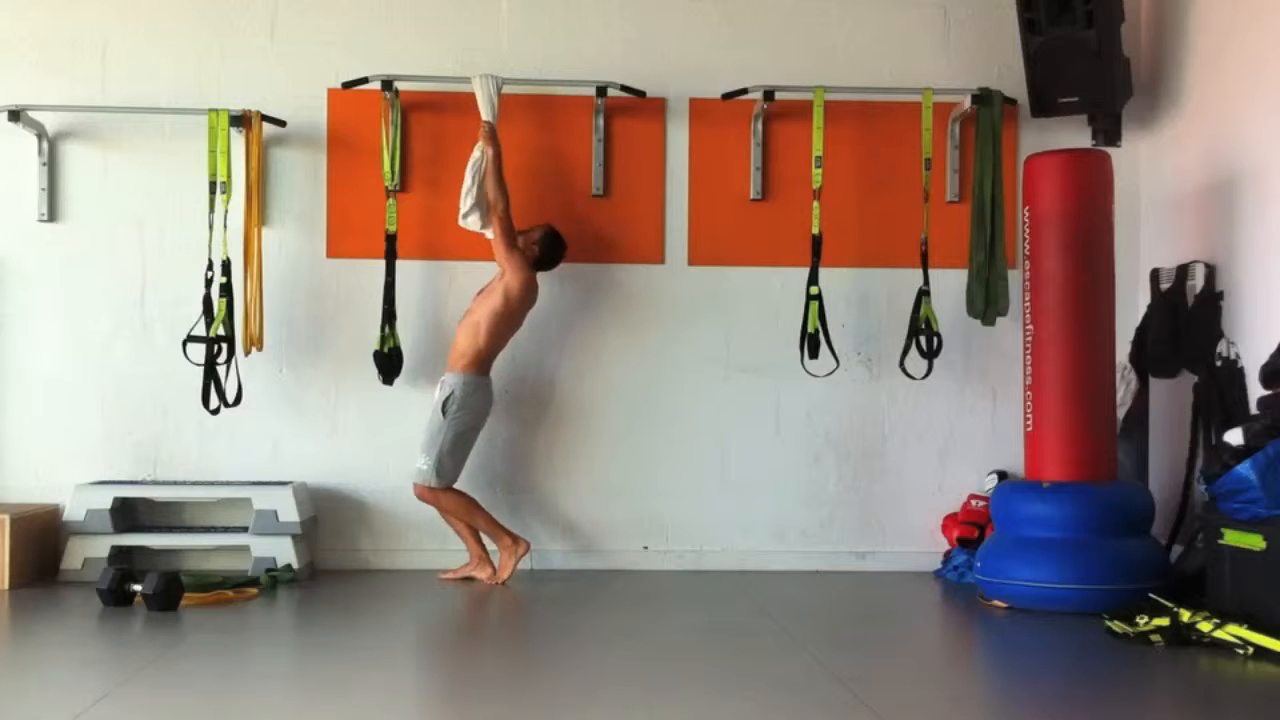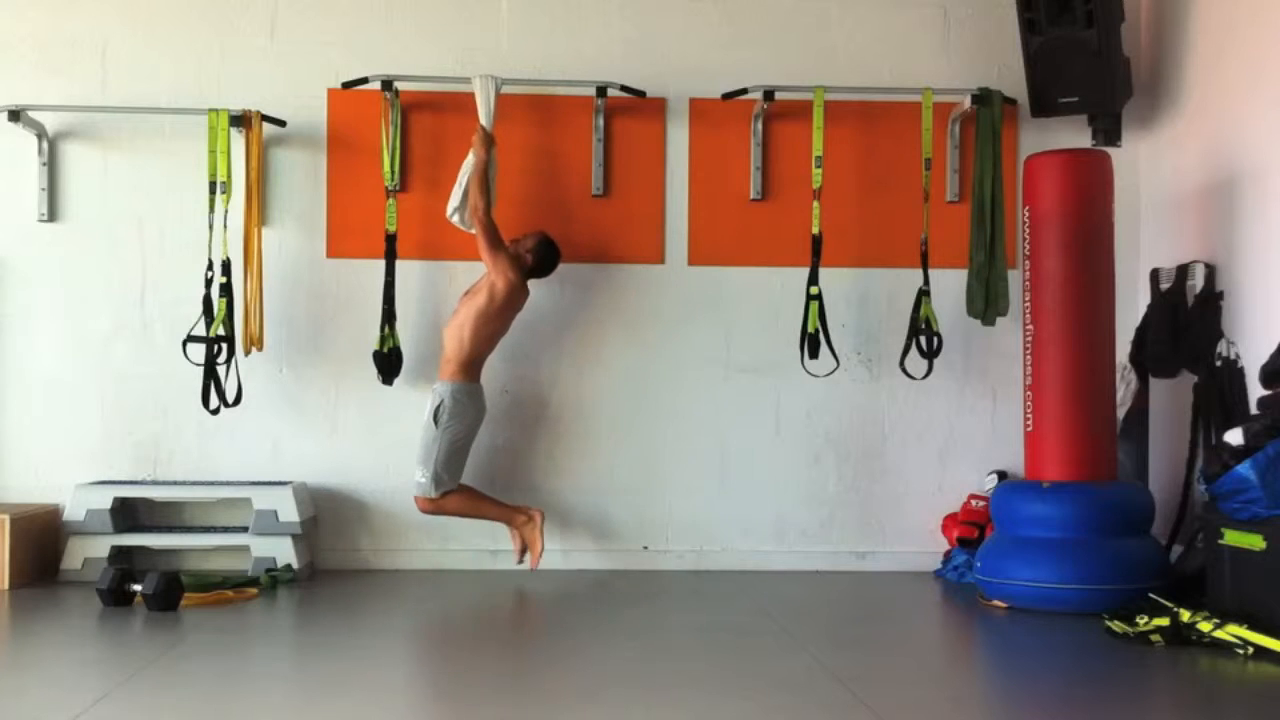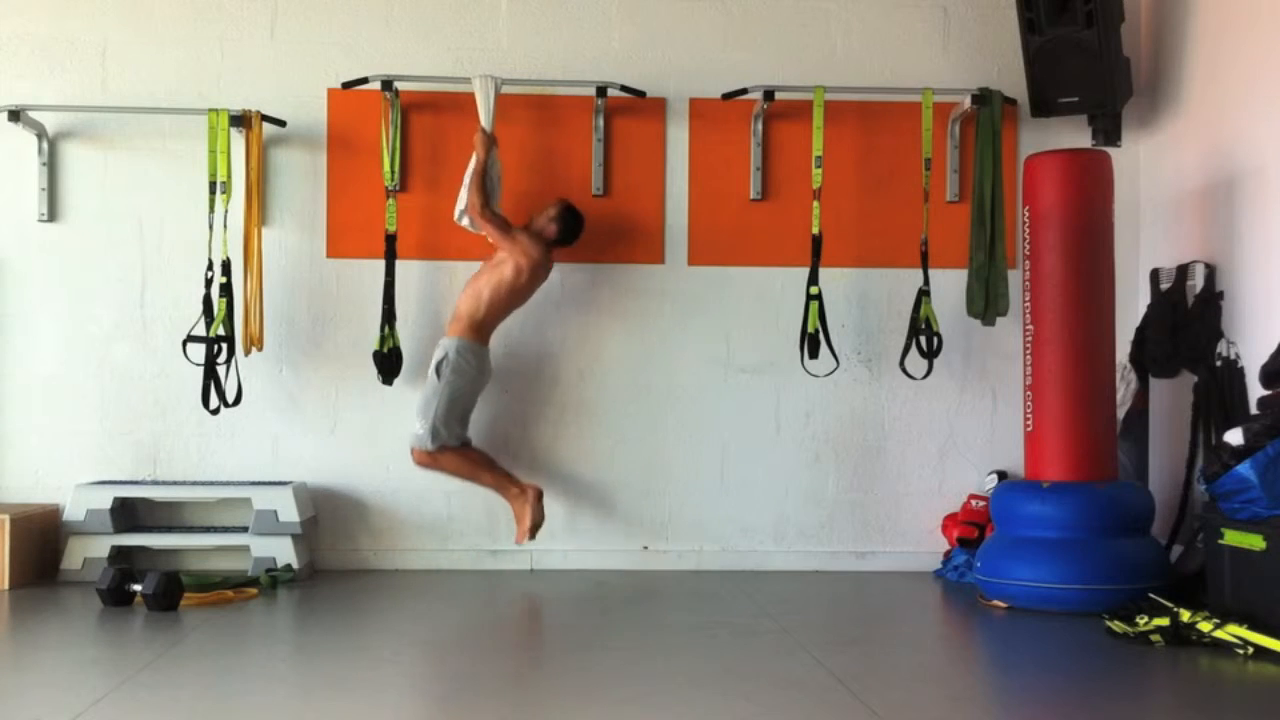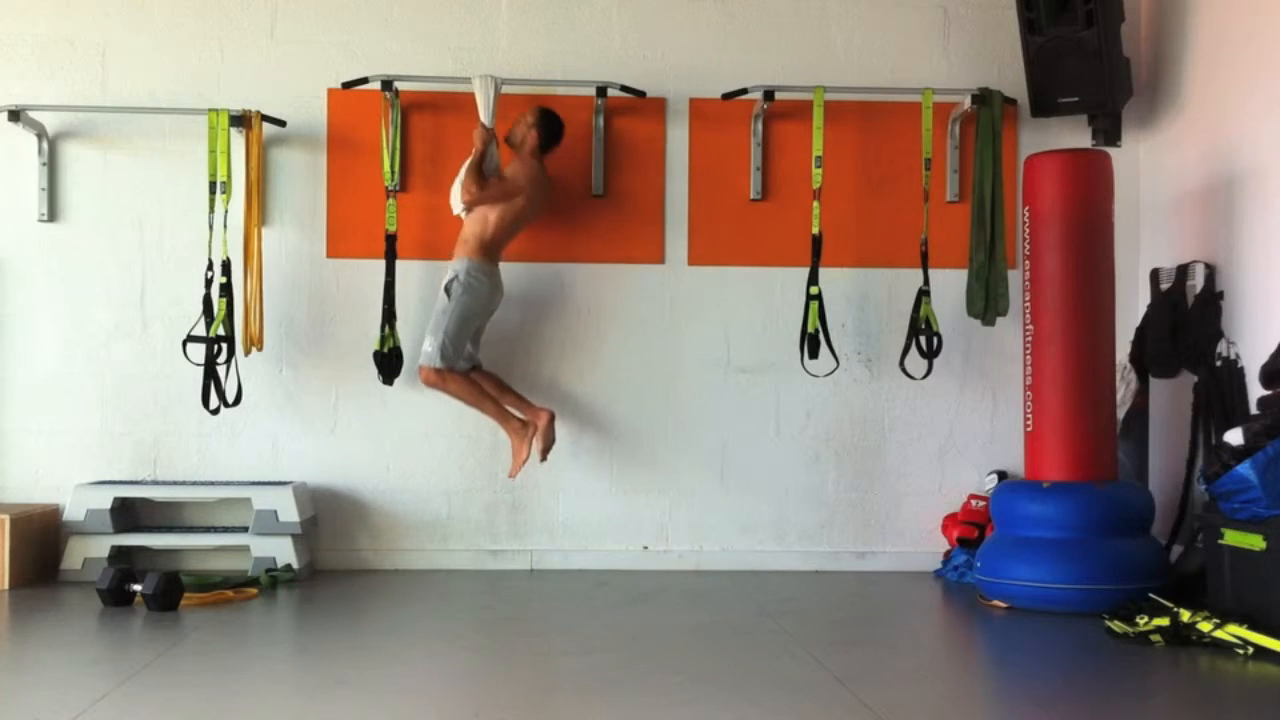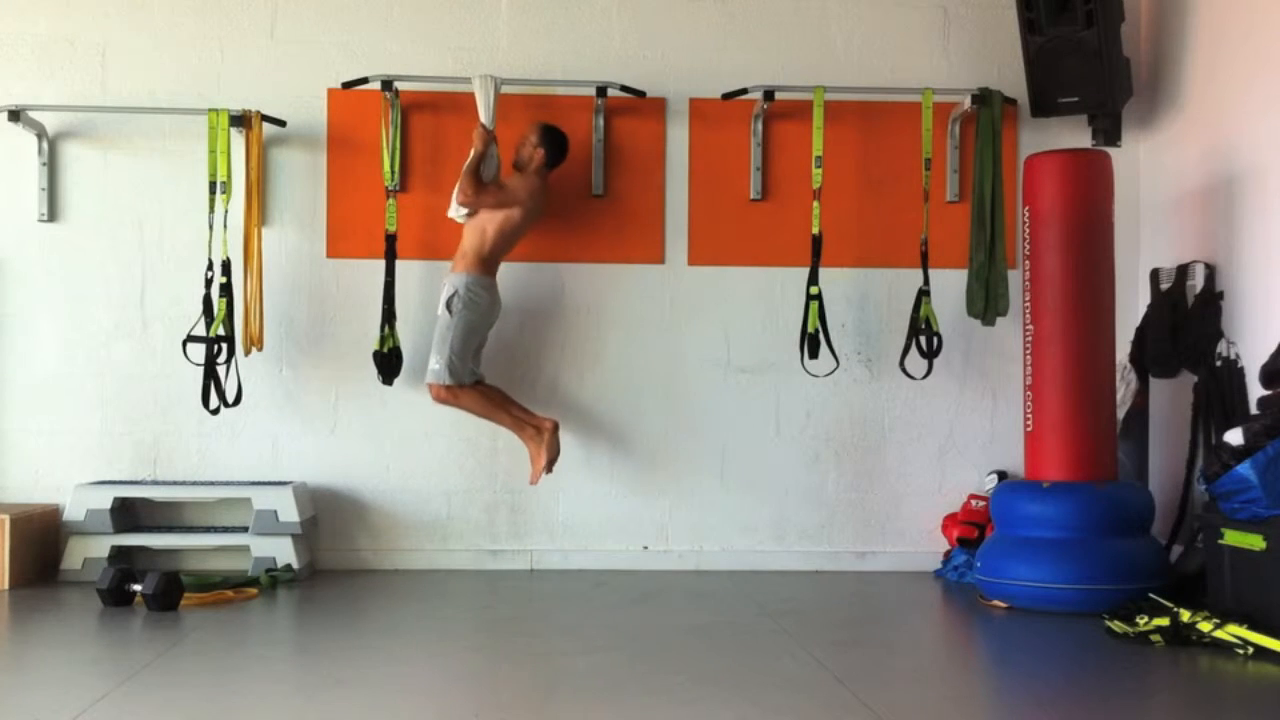
dt=0.4s
person 1, frame 1
left shoulder: (520, 276)
right shoulder: (516, 281)
left elbow: (500, 213)
right elbow: (498, 217)
left wrist: (492, 149)
right wrist: (490, 153)
left hip: (463, 389)
right hip: (462, 387)
left knee: (430, 486)
right knee: (436, 484)
left ankle: (508, 541)
right ankle: (481, 562)
person 1, frame 2
left shoulder: (506, 278)
right shoulder: (511, 287)
left elbow: (480, 214)
right elbow: (482, 218)
left wrist: (482, 155)
right wrist: (483, 158)
left hip: (454, 395)
right hip: (457, 392)
left knee: (430, 498)
right knee: (440, 490)
left ankle: (522, 517)
right ankle: (518, 518)
person 1, frame 3
left shoulder: (532, 251)
right shoulder: (529, 254)
left elbow: (478, 210)
right elbow: (488, 216)
left wrist: (482, 154)
right wrist: (487, 159)
left hip: (458, 352)
right hip: (468, 352)
left knee: (426, 452)
right knee: (450, 444)
left ankle: (516, 491)
right ankle: (519, 488)
person 1, frame 4
left shoulder: (527, 170)
right shoulder: (528, 175)
left elbow: (471, 194)
right elbow: (483, 196)
left wrist: (480, 148)
right wrist: (484, 150)
left hip: (470, 275)
right hip: (480, 276)
left knee: (433, 371)
right knee: (464, 368)
left ankle: (516, 427)
right ankle: (535, 415)
person 1, frame 5
left shoulder: (528, 184)
right shoulder: (524, 188)
left elbow: (466, 195)
right elbow: (477, 197)
left wrist: (480, 149)
right wrist: (484, 151)
left hip: (468, 288)
right hip: (475, 289)
left knee: (444, 387)
right knee: (466, 383)
left ankle: (532, 432)
right ankle: (539, 425)
